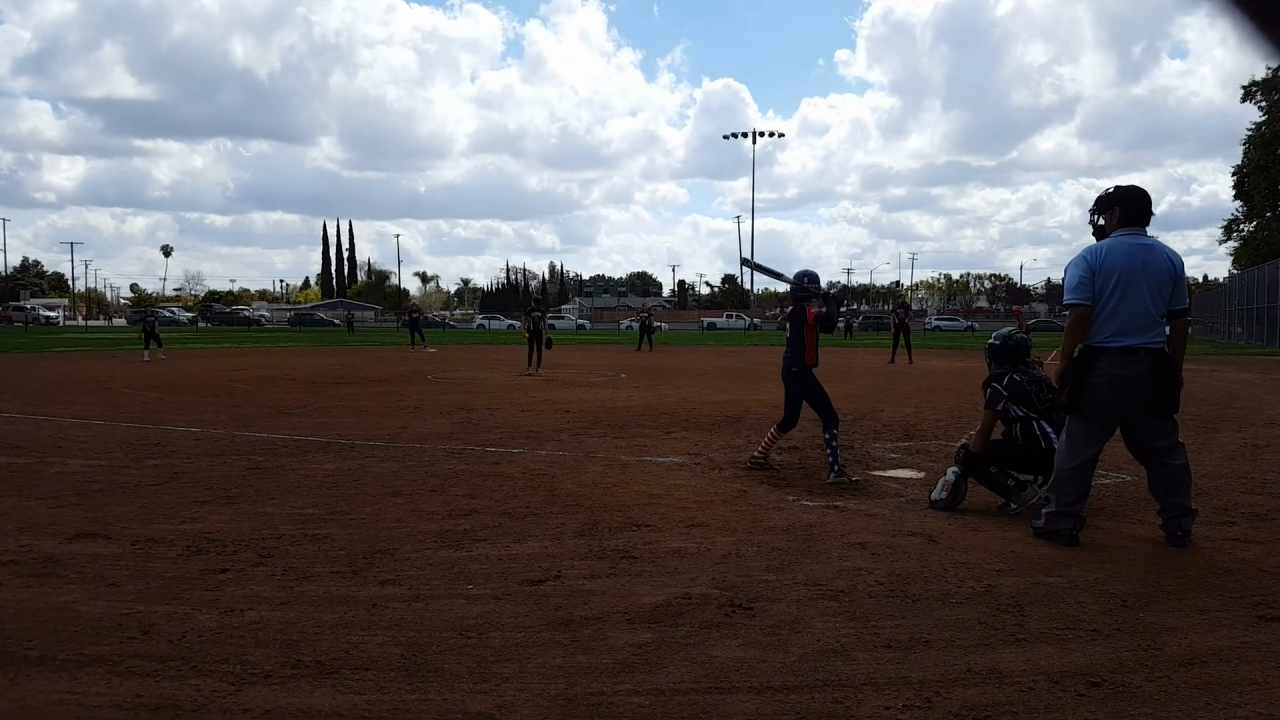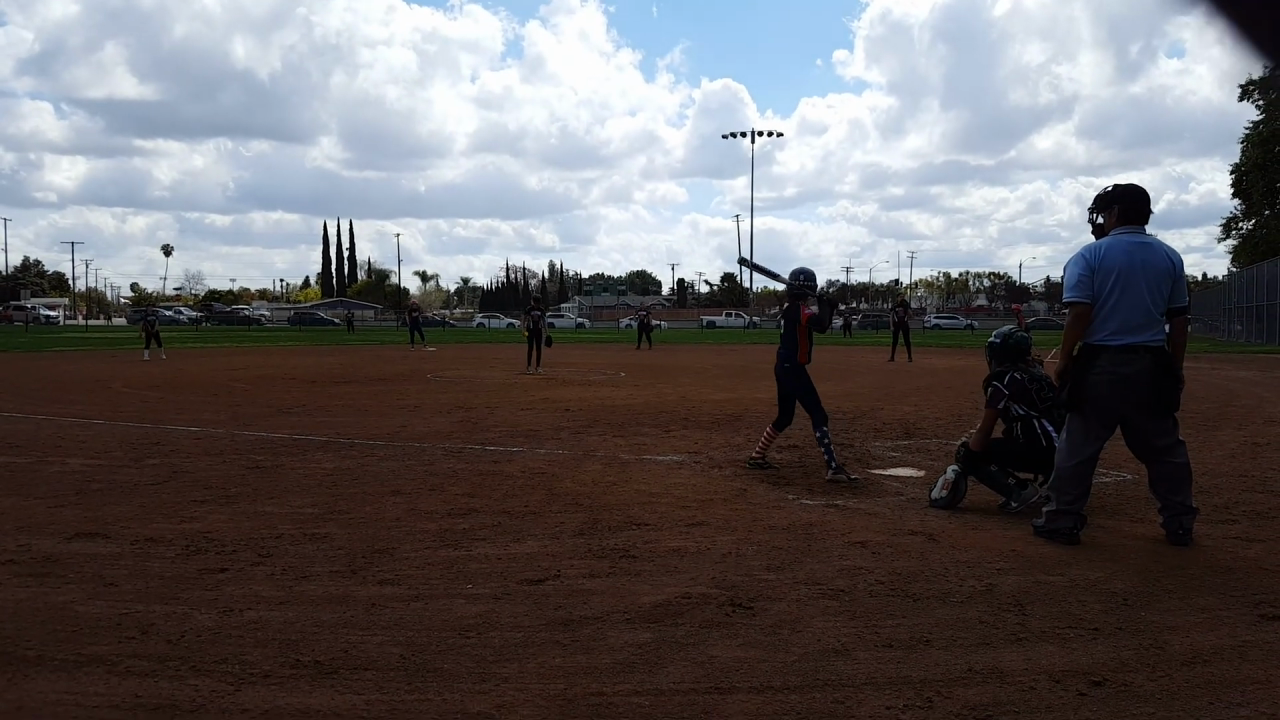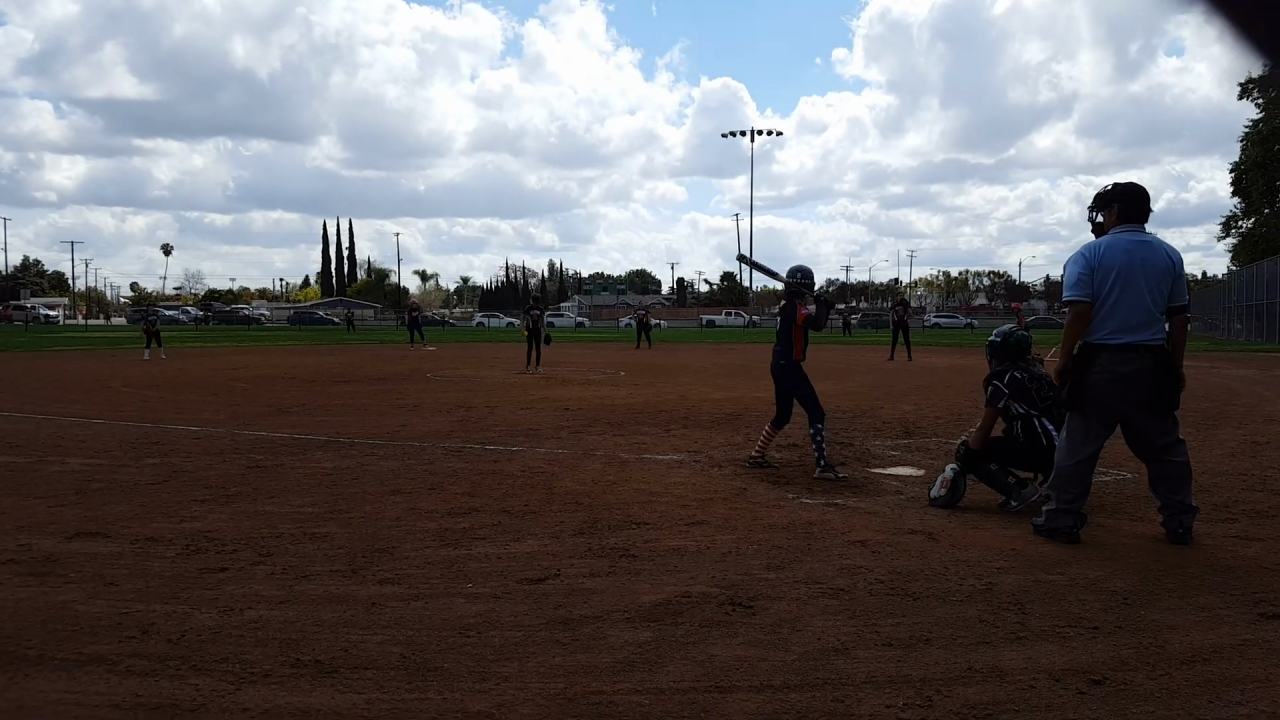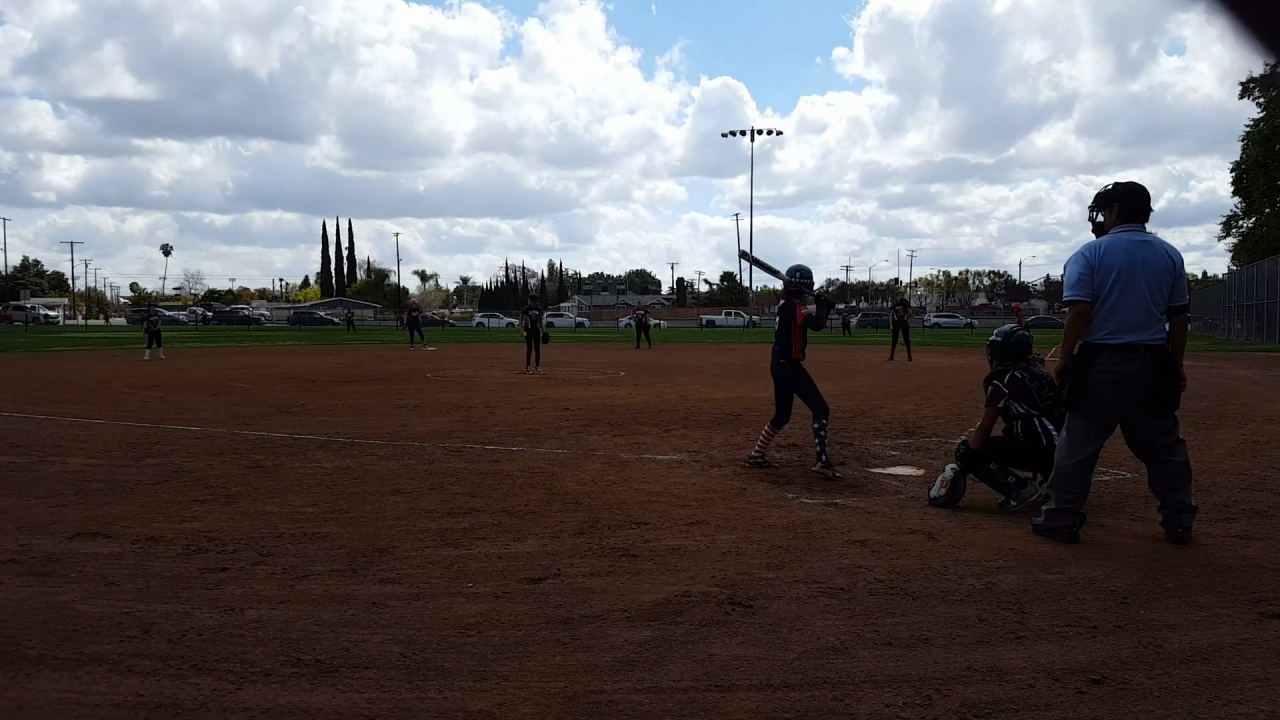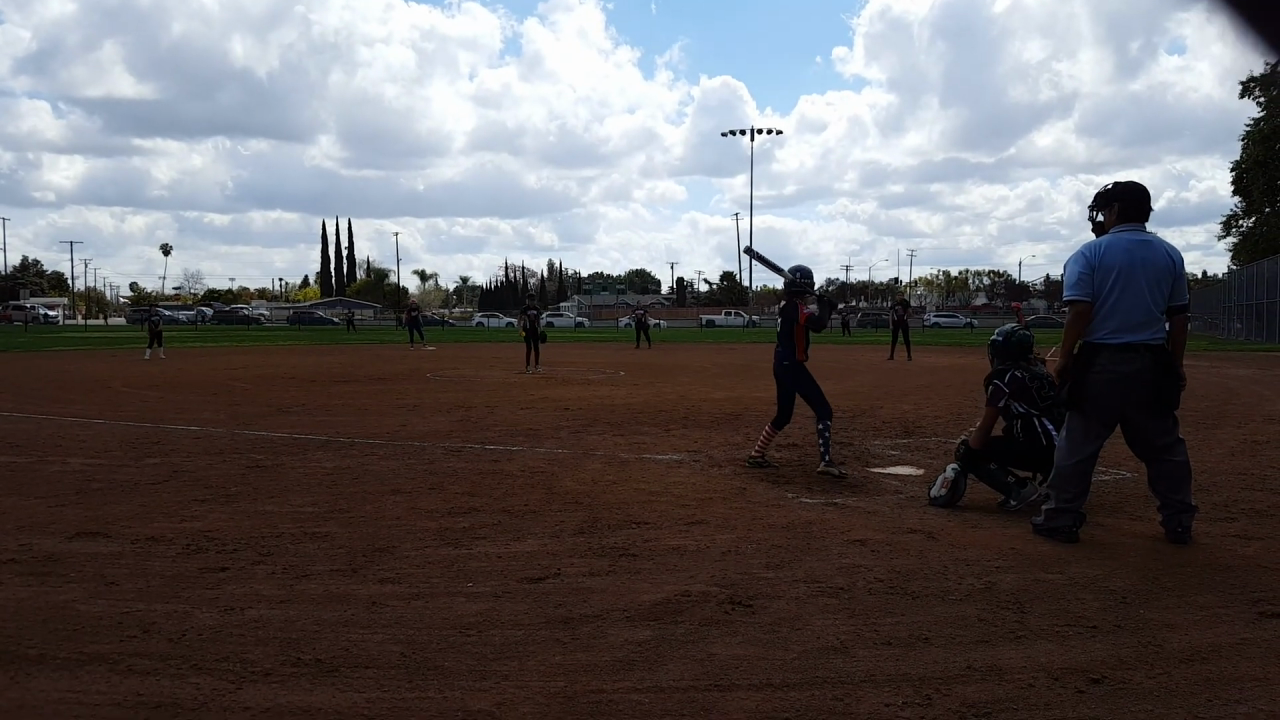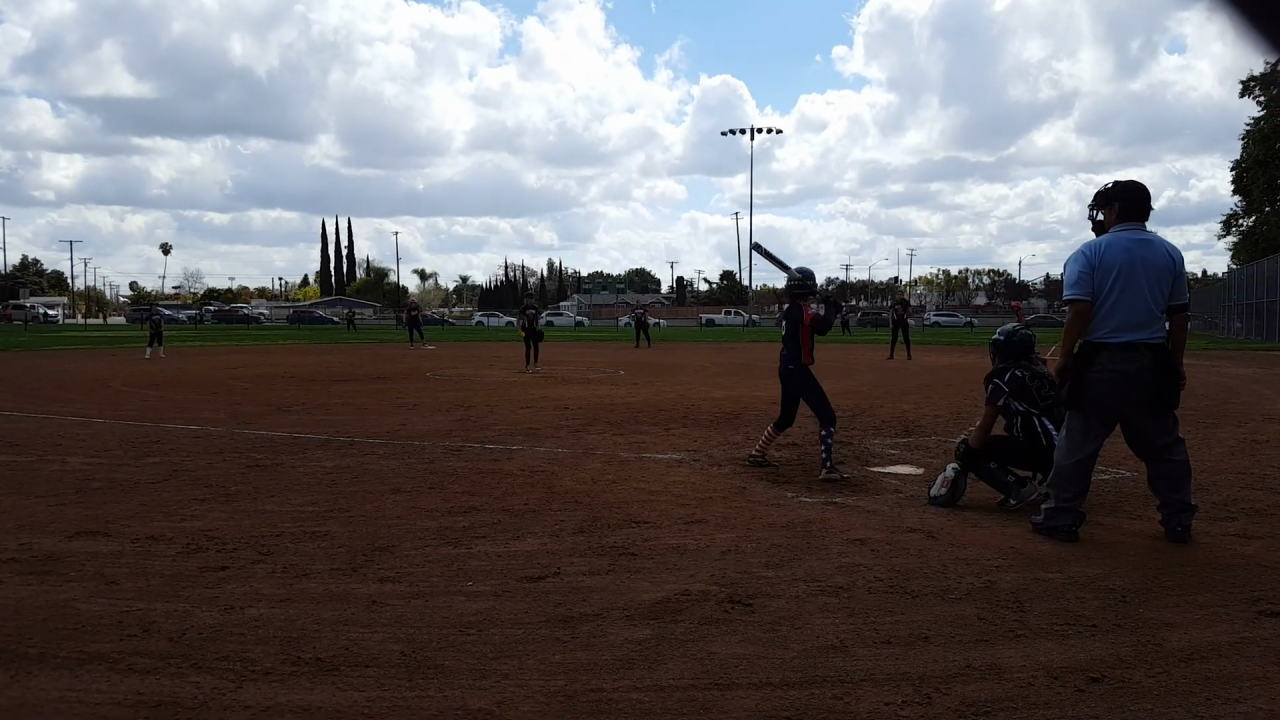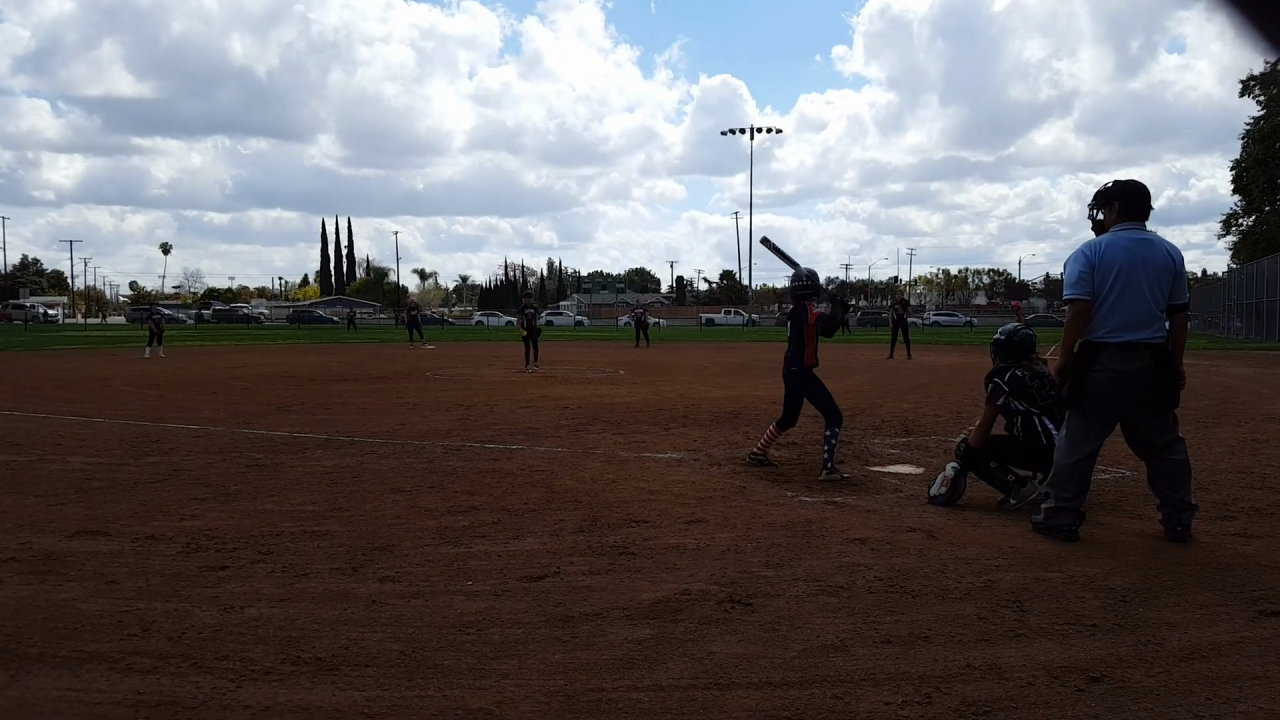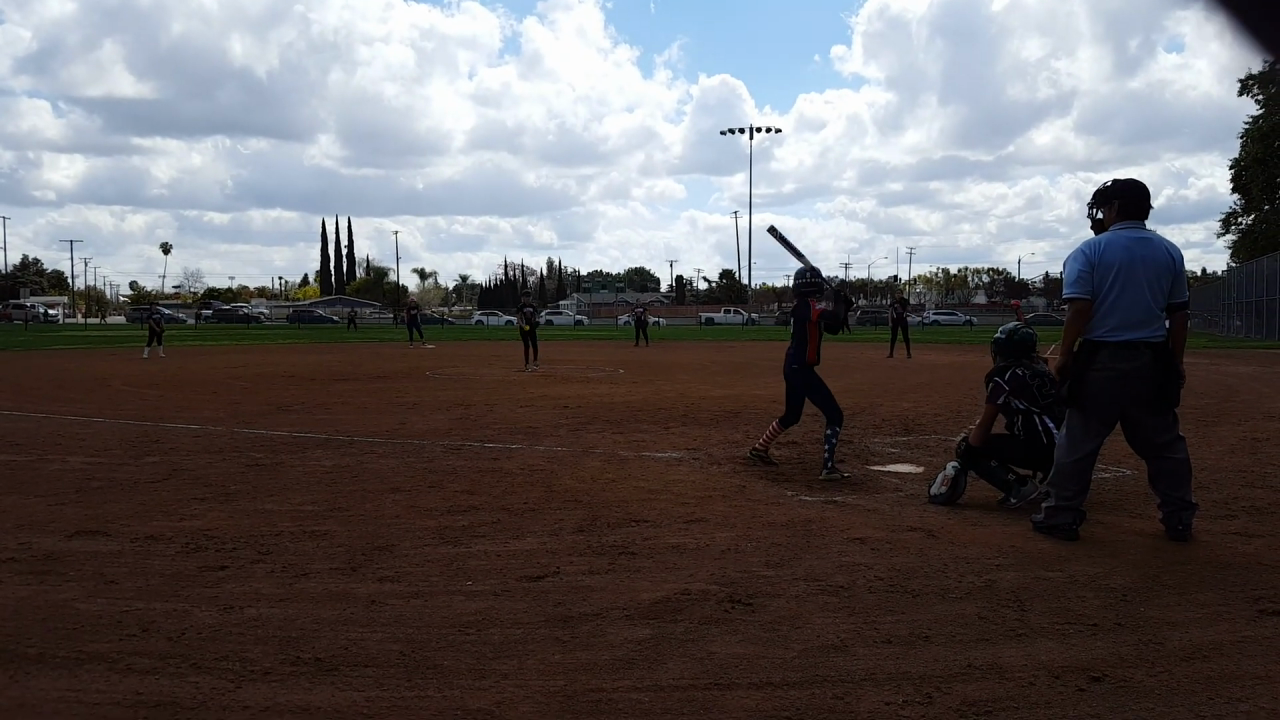
dt=0.1s
person 1, frame 1
left shoulder: (1092, 256)
right shoulder: (1171, 259)
left elbow: (1080, 315)
right elbow: (1179, 321)
left wrist: (1065, 361)
right wrist: (1175, 368)
left hip: (1101, 367)
right hip: (1151, 368)
left knee: (1078, 446)
right knee: (1164, 449)
left ankle: (1062, 522)
right ankle: (1179, 525)
person 1, frame 2
left shoulder: (1091, 254)
right shoulder: (1170, 257)
left elbow: (1079, 313)
right elbow: (1179, 319)
left wrist: (1064, 359)
right wrist: (1176, 366)
left hip: (1100, 365)
right hip: (1151, 366)
left knee: (1078, 444)
right knee: (1164, 447)
left ankle: (1063, 520)
right ankle: (1180, 524)
person 1, frame 3
left shoulder: (1091, 253)
right shoulder: (1170, 255)
left elbow: (1079, 312)
right elbow: (1178, 317)
left wrist: (1065, 358)
right wrist: (1176, 365)
left hip: (1100, 363)
right hip: (1151, 364)
left knee: (1078, 443)
right knee: (1164, 445)
left ankle: (1062, 519)
right ankle: (1180, 522)
person 1, frame 4
left shoulder: (1091, 253)
right shoulder: (1171, 255)
left elbow: (1079, 312)
right elbow: (1179, 317)
left wrist: (1065, 359)
right wrist: (1177, 365)
left hip: (1101, 363)
right hip: (1152, 364)
left knee: (1078, 443)
right knee: (1164, 445)
left ankle: (1062, 519)
right ankle: (1179, 522)
person 1, frame 5
left shoulder: (1091, 252)
right shoulder: (1170, 255)
left elbow: (1079, 311)
right elbow: (1178, 316)
left wrist: (1065, 358)
right wrist: (1176, 364)
left hip: (1101, 363)
right hip: (1152, 364)
left knee: (1078, 443)
right knee: (1164, 445)
left ankle: (1062, 519)
right ankle: (1179, 522)
person 1, frame 6
left shoulder: (1091, 251)
right shoulder: (1171, 254)
left elbow: (1079, 311)
right elbow: (1178, 315)
left wrist: (1065, 357)
right wrist: (1176, 364)
left hip: (1100, 362)
right hip: (1152, 363)
left knee: (1078, 442)
right knee: (1164, 444)
left ankle: (1062, 518)
right ankle: (1178, 521)
person 1, frame 7
left shoulder: (1091, 251)
right shoulder: (1171, 253)
left elbow: (1079, 310)
right elbow: (1179, 315)
left wrist: (1065, 356)
right wrist: (1176, 363)
left hip: (1100, 362)
right hip: (1152, 363)
left knee: (1078, 442)
right knee: (1163, 444)
left ankle: (1061, 517)
right ankle: (1178, 521)
person 1, frame 8
left shoulder: (1091, 249)
right shoulder: (1170, 252)
left elbow: (1079, 309)
right elbow: (1179, 314)
left wrist: (1065, 356)
right wrist: (1176, 361)
left hip: (1100, 361)
right hip: (1152, 361)
left knee: (1078, 440)
right knee: (1164, 442)
left ankle: (1062, 516)
right ankle: (1179, 519)
person 2, frame 1
left shoulder: (797, 311)
right shoulder: (804, 310)
left elbow: (827, 328)
right elbow: (829, 321)
left wrist: (833, 306)
right wrist: (830, 304)
left hip: (790, 370)
right hip: (800, 371)
left knee: (789, 420)
right knee: (829, 418)
left ankle: (759, 457)
right ankle: (836, 471)
person 2, frame 2
left shoulder: (791, 308)
right shoulder: (797, 309)
left elbow: (820, 327)
right elbow: (821, 323)
left wrist: (827, 308)
right wrist: (824, 305)
left hip: (784, 367)
right hip: (792, 368)
left knee: (784, 417)
right knee: (818, 416)
left ankle: (757, 457)
right ankle: (833, 468)
person 2, frame 3
left shoulder: (788, 305)
right shoulder: (795, 307)
left elbow: (815, 324)
right elbow: (817, 325)
left wrist: (825, 308)
right wrist: (821, 305)
left hip: (780, 365)
right hip: (789, 366)
left knee: (782, 415)
right knee: (815, 413)
left ankle: (757, 455)
right ankle: (822, 465)
person 2, frame 4
left shoulder: (787, 305)
right shoulder: (794, 306)
left elbow: (814, 324)
right elbow: (817, 324)
left wrist: (825, 307)
right wrist: (821, 305)
left hip: (780, 364)
right hip: (789, 365)
left knee: (781, 415)
right knee: (820, 409)
left ankle: (757, 455)
right ankle: (822, 461)
person 2, frame 5
left shoulder: (787, 306)
right shoulder: (796, 307)
left elbow: (816, 327)
right elbow: (819, 324)
left wrist: (827, 308)
right wrist: (824, 305)
left hip: (782, 365)
right hip: (792, 366)
left knee: (782, 416)
right knee: (824, 410)
left ankle: (756, 455)
right ankle: (826, 462)
person 2, frame 6
left shoulder: (791, 309)
right shoulder: (800, 309)
left elbow: (821, 330)
right elbow: (824, 325)
left wrist: (832, 310)
right wrist: (829, 306)
left hip: (788, 369)
right hip: (797, 370)
left knee: (785, 418)
right knee: (827, 416)
left ankle: (757, 455)
right ankle: (828, 467)
person 2, frame 7
left shoulder: (799, 310)
right shoulder: (805, 309)
left elbow: (828, 332)
right elbow: (832, 322)
left wrist: (840, 311)
right wrist: (836, 305)
left hip: (793, 370)
right hip: (801, 371)
left knee: (788, 419)
right knee: (834, 416)
left ankle: (759, 452)
right ankle: (828, 468)
person 2, frame 8
left shoulder: (804, 307)
right shoulder: (808, 306)
left elbow: (833, 328)
right elbow: (835, 319)
left wrist: (843, 307)
right wrist: (839, 303)
left hip: (794, 368)
right hip: (802, 369)
left knee: (791, 416)
right knee: (835, 415)
left ankle: (760, 449)
right ankle: (828, 468)
person 3, frame 1
left shoulder: (1001, 380)
right shoulder: (1035, 373)
left elbow: (984, 434)
left wrist: (961, 468)
left hip: (1040, 453)
left knee: (968, 454)
left ankle: (1020, 492)
person 3, frame 2
left shoulder: (1001, 379)
right shoulder: (1035, 372)
left elbow: (984, 432)
left wrist: (962, 466)
left hip: (1041, 452)
left knee: (968, 452)
left ankle: (1020, 491)
person 3, frame 3
left shoulder: (1002, 378)
right shoulder: (1036, 371)
left elbow: (984, 431)
left wrist: (961, 465)
left hip: (1041, 451)
left knee: (968, 451)
left ankle: (1020, 490)
person 3, frame 4
left shoulder: (1002, 378)
right shoulder: (1036, 371)
left elbow: (983, 430)
left wrist: (961, 465)
left hip: (1041, 451)
left knee: (968, 450)
left ankle: (1020, 489)
person 3, frame 5
left shoulder: (1002, 377)
right shoulder: (1038, 371)
left elbow: (984, 430)
left wrist: (961, 465)
left hip: (1039, 450)
left knee: (967, 450)
left ankle: (1019, 489)
person 3, frame 6
left shoulder: (1003, 376)
right shoulder: (1038, 370)
left elbow: (984, 428)
left wrist: (961, 464)
left hip: (1039, 450)
left knee: (967, 449)
left ankle: (1019, 489)
person 3, frame 7
left shoulder: (1003, 376)
right shoulder: (1039, 370)
left elbow: (984, 427)
left wrist: (961, 464)
left hip: (1039, 449)
left knee: (967, 448)
left ankle: (1019, 488)
person 3, frame 8
left shoulder: (1003, 375)
right shoulder: (1040, 369)
left elbow: (984, 426)
left wrist: (961, 463)
left hip: (1039, 449)
left knee: (968, 447)
left ankle: (1020, 487)
